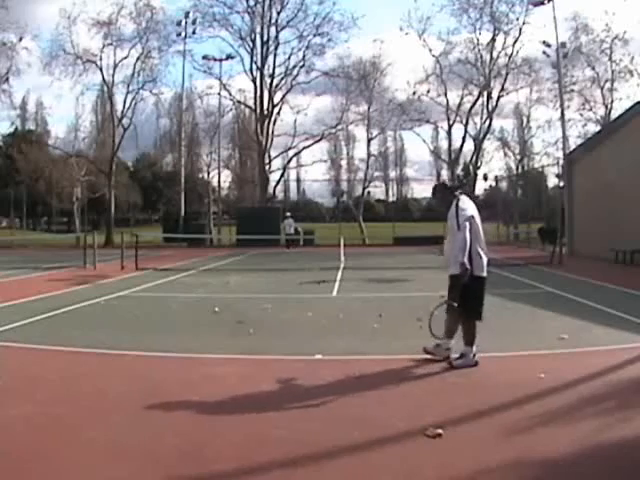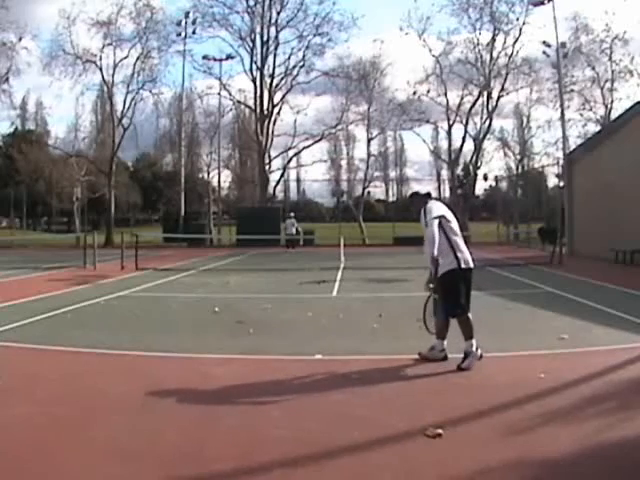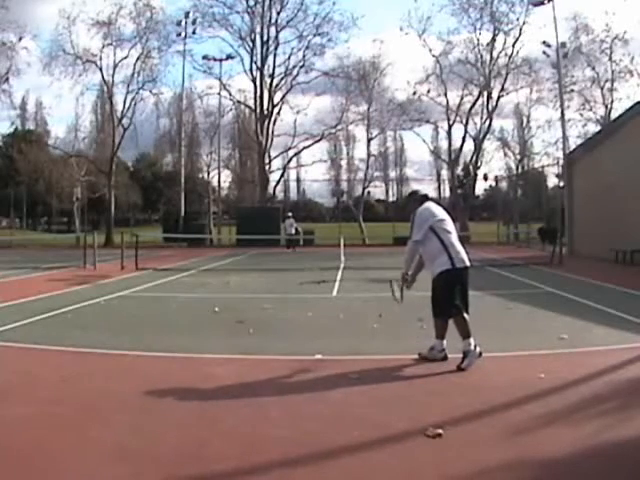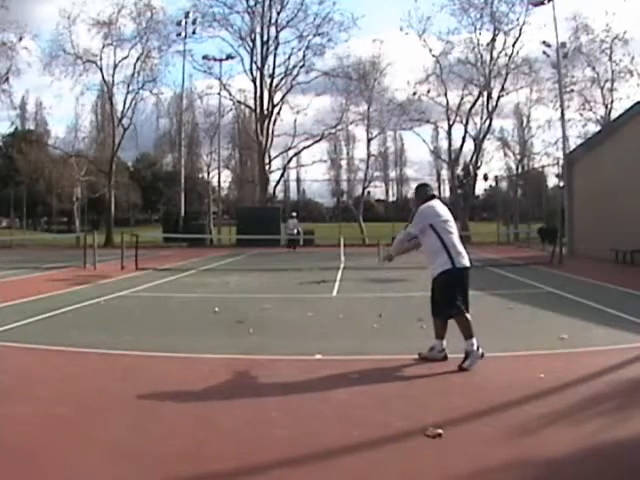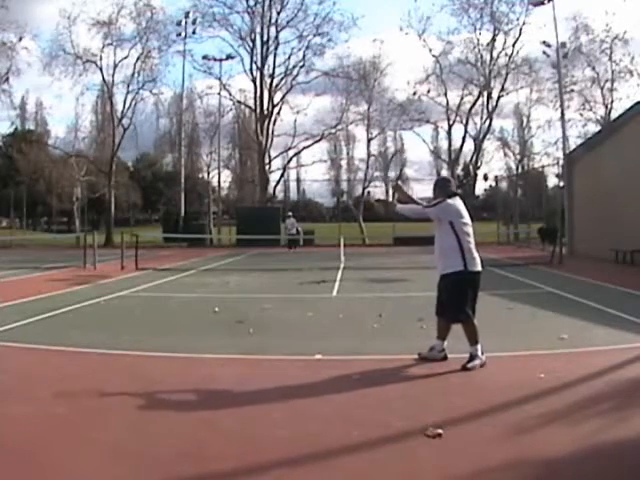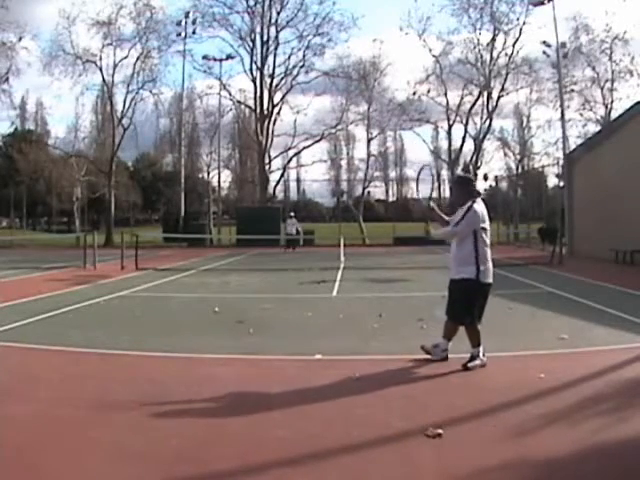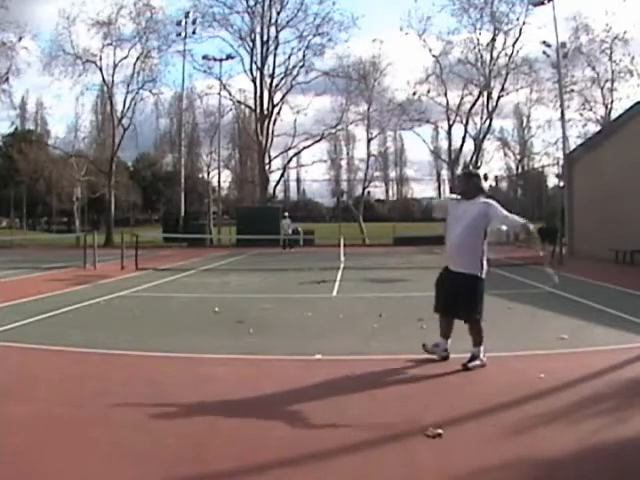
dt=0.7s
person 1, frame 1
left shoulder: (459, 206)
right shoulder: (460, 205)
left elbow: (463, 235)
left wrist: (462, 261)
left hip: (468, 270)
right hip: (460, 269)
left knee: (466, 313)
right knee: (454, 310)
left ankle: (469, 354)
right ankle: (445, 347)
person 1, frame 2
left shoulder: (429, 207)
right shoulder: (434, 209)
left elbow: (431, 229)
left wrist: (433, 255)
right wrist: (432, 275)
left hip: (455, 266)
right hip: (447, 267)
left knee: (459, 308)
right knee: (442, 309)
left ankle: (472, 349)
right ankle: (439, 348)
person 1, frame 3
left shoulder: (423, 211)
right shoulder: (430, 213)
left elbow: (413, 243)
right elbow: (424, 250)
left wrist: (406, 270)
right wrist: (413, 274)
left hip: (451, 267)
right hip: (444, 268)
left knee: (455, 308)
right knee: (439, 309)
left ankle: (471, 347)
right ankle: (439, 348)
person 1, frame 4
left shoulder: (427, 209)
right shoulder: (434, 209)
left elbow: (407, 235)
right elbow: (418, 240)
left wrist: (392, 252)
right wrist: (398, 252)
left hip: (452, 267)
right hip: (444, 268)
left knee: (456, 308)
right knee: (439, 310)
left ankle: (473, 348)
right ankle: (439, 348)
person 1, frame 5
left shoulder: (449, 205)
right shoulder: (448, 207)
left elbow: (419, 211)
right elbow: (425, 208)
left wrist: (397, 206)
right wrist: (404, 195)
left hip: (462, 270)
right hip: (451, 270)
left knee: (463, 314)
right knee: (443, 312)
left ankle: (477, 353)
right ankle: (439, 348)
person 1, frame 6
left shoulder: (473, 210)
right shoulder: (466, 208)
left elbow: (451, 232)
right elbow: (451, 224)
left wrist: (433, 233)
right wrist: (434, 210)
left hip: (473, 276)
right hip: (461, 274)
left knee: (467, 319)
right knee: (454, 315)
left ankle: (478, 355)
right ankle: (442, 348)
person 1, frame 7
left shoulder: (487, 206)
right shoulder: (453, 203)
left elbow: (508, 219)
right elbow: (436, 209)
left wrist: (525, 225)
left hip: (471, 271)
right hip: (451, 268)
left knee: (471, 316)
right knee: (446, 310)
left ankle: (478, 354)
right ankle: (442, 346)
